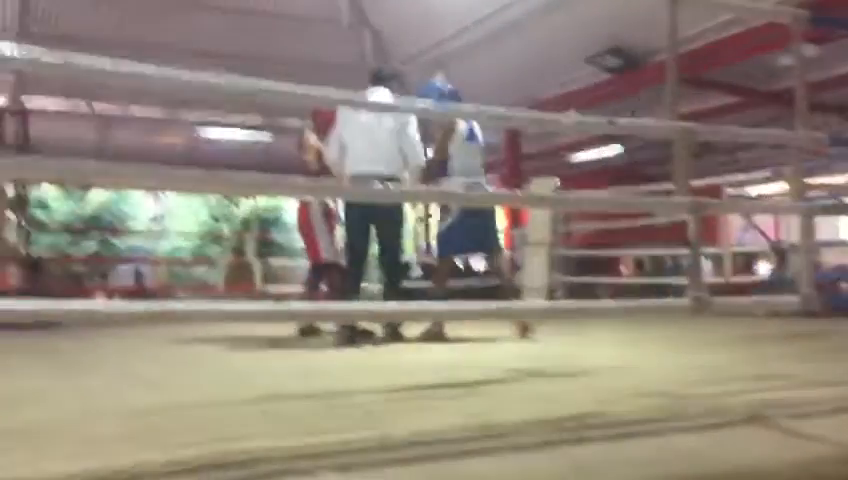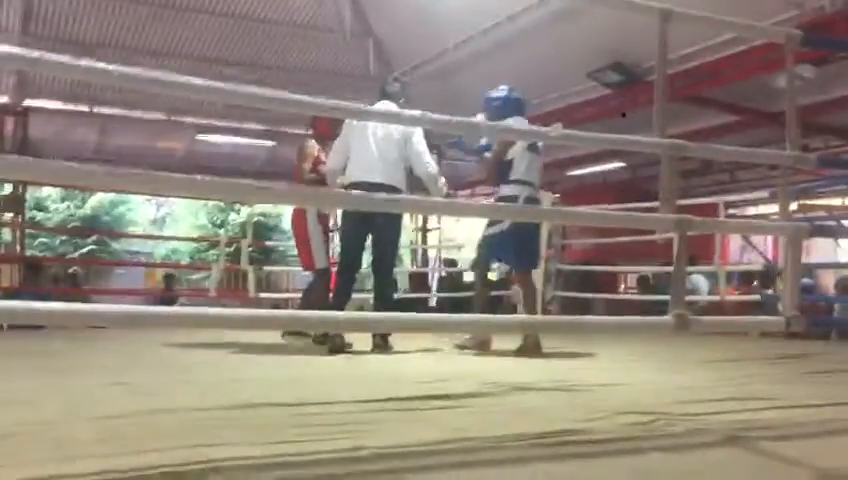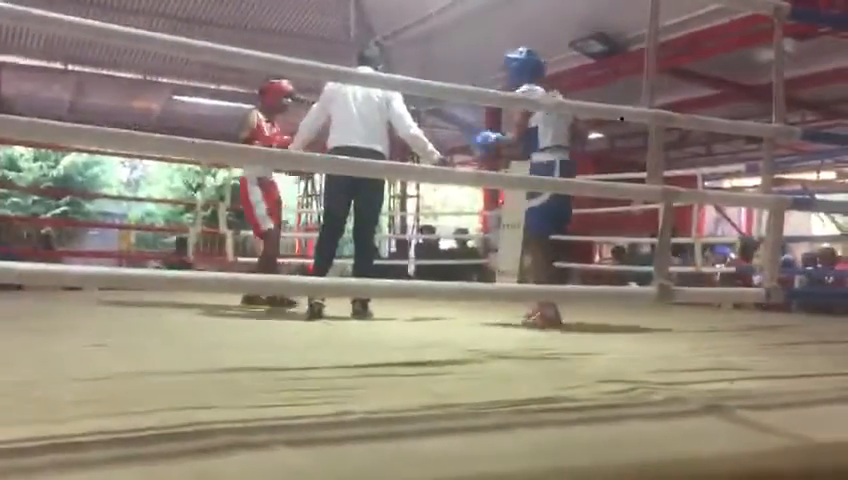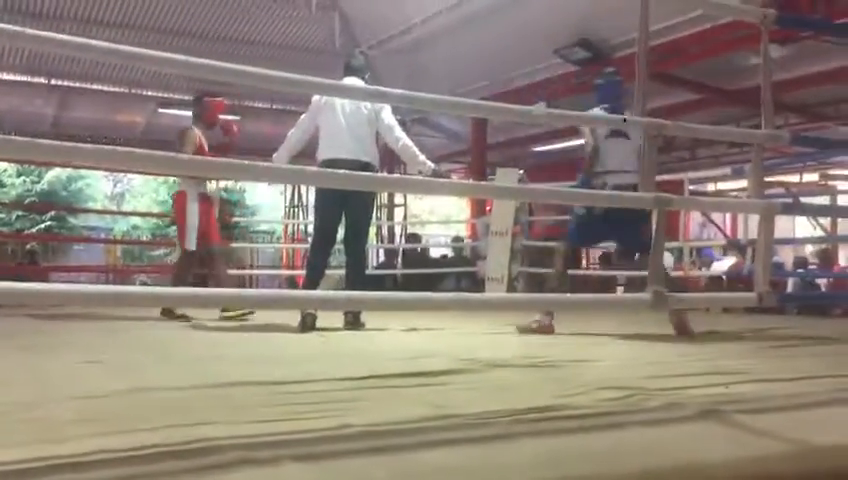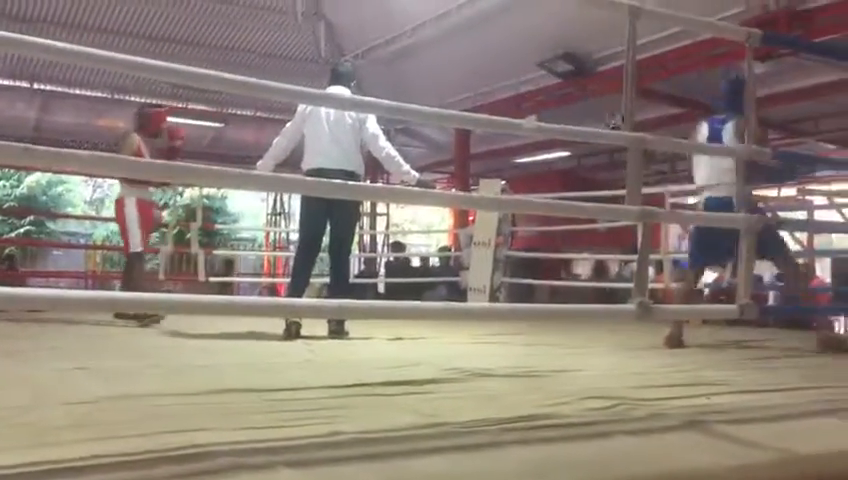
dt=0.5s
person 1, frame 1
left shoulder: (348, 109)
right shoulder: (401, 111)
left elbow: (332, 155)
right elbow: (416, 156)
right wrist: (409, 180)
left hip: (357, 186)
right hip: (388, 187)
left knee: (355, 255)
right knee: (390, 255)
left ankle: (347, 323)
right ankle: (391, 323)
person 1, frame 2
left shoulder: (356, 119)
right shoulder: (407, 123)
left elbow: (333, 163)
right elbow: (424, 166)
left wrist: (335, 187)
right wrist: (441, 192)
left hip: (357, 193)
right hip: (389, 196)
left knee: (347, 263)
right knee: (384, 266)
left ankle: (335, 330)
right ankle: (381, 334)
person 1, frame 3
left shoulder: (335, 85)
right shoulder: (386, 89)
left elbow: (311, 122)
right elbow: (407, 128)
left wrist: (292, 151)
right wrist: (434, 156)
left hip: (340, 158)
right hip: (372, 161)
left knee: (331, 228)
right knee: (365, 232)
left ankle: (316, 297)
right ankle: (359, 300)
person 1, frame 4
left shoulder: (323, 96)
right shoulder: (374, 98)
left elbow: (299, 132)
right elbow: (397, 138)
left wrist: (276, 162)
right wrist: (427, 167)
left hip: (330, 170)
right hip: (362, 172)
left knee: (322, 240)
right knee: (356, 242)
left ankle: (308, 307)
right ankle: (352, 311)
person 1, frame 5
left shoulder: (309, 104)
right shoulder: (360, 108)
left elbow: (284, 140)
right elbow: (381, 147)
left wrist: (260, 169)
right wrist: (411, 177)
left hip: (315, 179)
right hip: (347, 181)
left knee: (306, 248)
right knee: (340, 251)
left ankle: (292, 315)
right ankle: (336, 319)
person 2, frame 1
left shoulder: (446, 122)
right shoulder: (473, 124)
left elbow: (437, 165)
left wrist: (428, 170)
right wrist: (436, 169)
right hip: (479, 192)
left knee: (444, 259)
right knee: (493, 255)
left ankle: (437, 325)
person 2, frame 2
left shoulder: (511, 125)
left elbow: (492, 170)
left wrist: (487, 149)
right wrist: (494, 151)
left hip: (512, 202)
right hip: (530, 203)
left knee: (481, 263)
right knee: (523, 272)
left ankle: (480, 331)
right ankle: (532, 337)
person 2, frame 3
left shoulder: (526, 93)
right shoulder: (554, 96)
left elbow: (518, 138)
right elbow: (575, 133)
left wrist: (491, 141)
left hip: (546, 169)
right hip: (562, 167)
left knee: (535, 240)
right knee: (540, 239)
left ankle: (546, 309)
right ankle: (544, 306)
person 2, frame 4
left shoulder: (594, 117)
left elbow: (591, 152)
right elbow: (644, 156)
left wrist: (582, 184)
left hip: (604, 189)
right hip: (632, 193)
left knee: (565, 251)
right knee: (650, 257)
left ankle: (546, 318)
right ankle: (677, 319)
person 2, frame 5
left shoulder: (700, 129)
right shoulder: (744, 128)
left hip: (707, 206)
right hip: (737, 204)
left knee: (693, 272)
right knee: (785, 262)
left ankle: (675, 332)
person 3, frame 1
left shoulder: (319, 143)
right shoulder: (310, 138)
right elbow: (311, 170)
left hip: (322, 207)
right hip: (315, 208)
left knee: (321, 267)
right knee: (332, 265)
left ankle: (308, 322)
person 3, frame 2
left shoulder: (321, 150)
right shoulder: (310, 146)
right elbow: (303, 178)
right wrist: (328, 179)
left hip: (318, 215)
right hip: (309, 215)
left knee: (321, 273)
right knee: (322, 272)
person 3, frame 3
left shoulder: (276, 127)
right shoulder: (253, 117)
right wrist: (266, 147)
left hip: (269, 184)
right hip: (253, 183)
left knee: (273, 239)
right knee: (270, 235)
left ankle: (254, 292)
person 3, frame 4
left shoulder: (202, 136)
right shoulder: (191, 133)
left wrist: (227, 140)
left hip: (202, 198)
right hip: (190, 197)
left knee: (214, 252)
right knee: (190, 252)
left ankle: (227, 305)
right ankle: (170, 306)
person 3, frame 5
left shoulder: (150, 145)
right shoulder: (131, 140)
left wrist: (173, 150)
left hip: (145, 203)
right hip: (130, 202)
left knee: (135, 255)
right knee: (137, 253)
